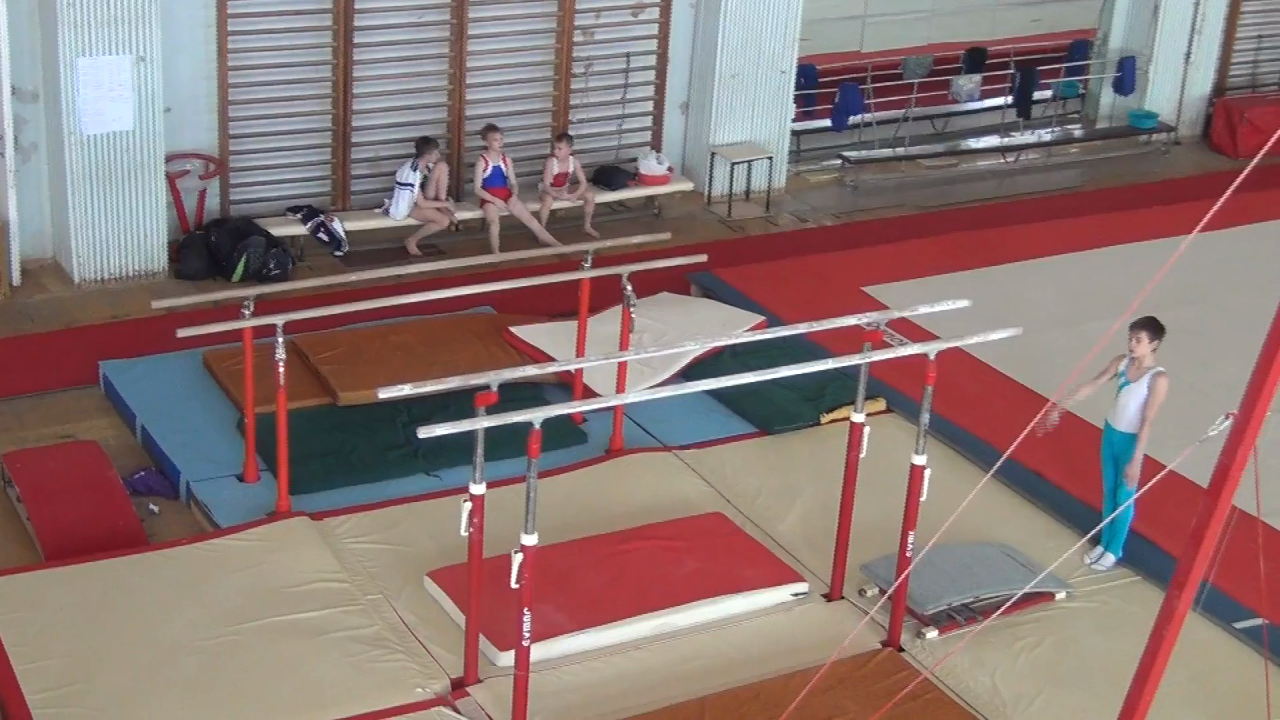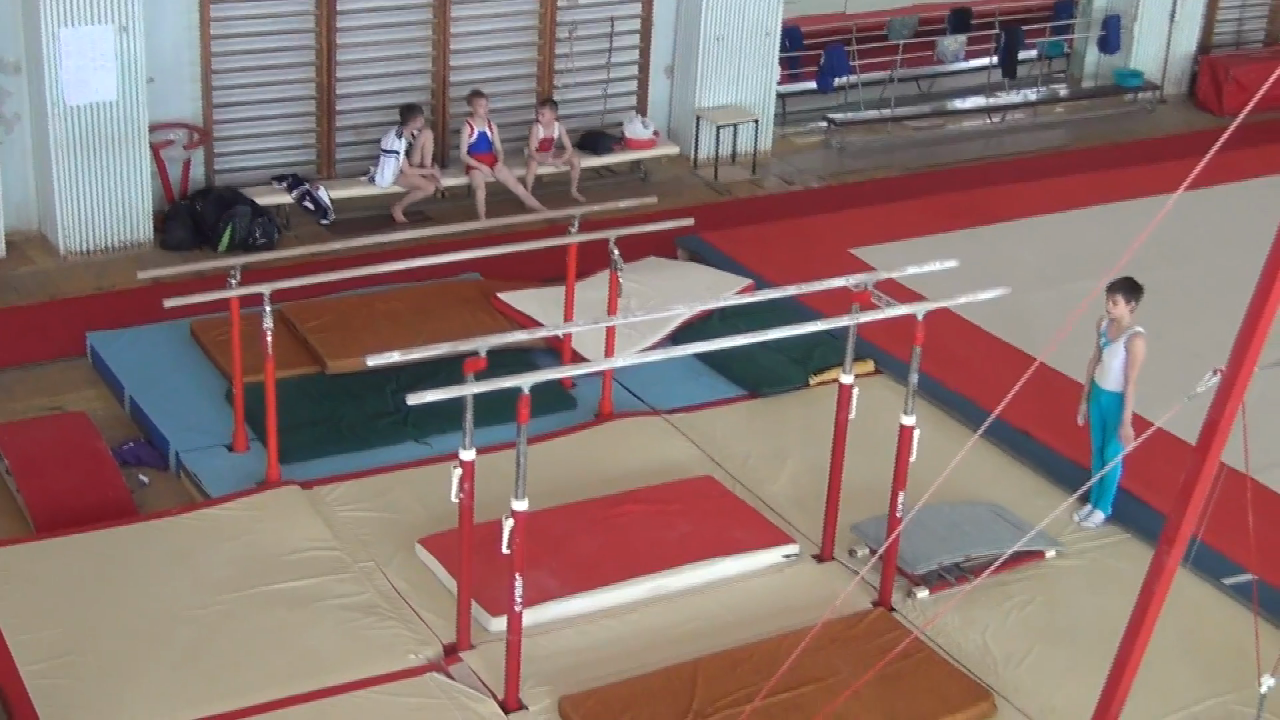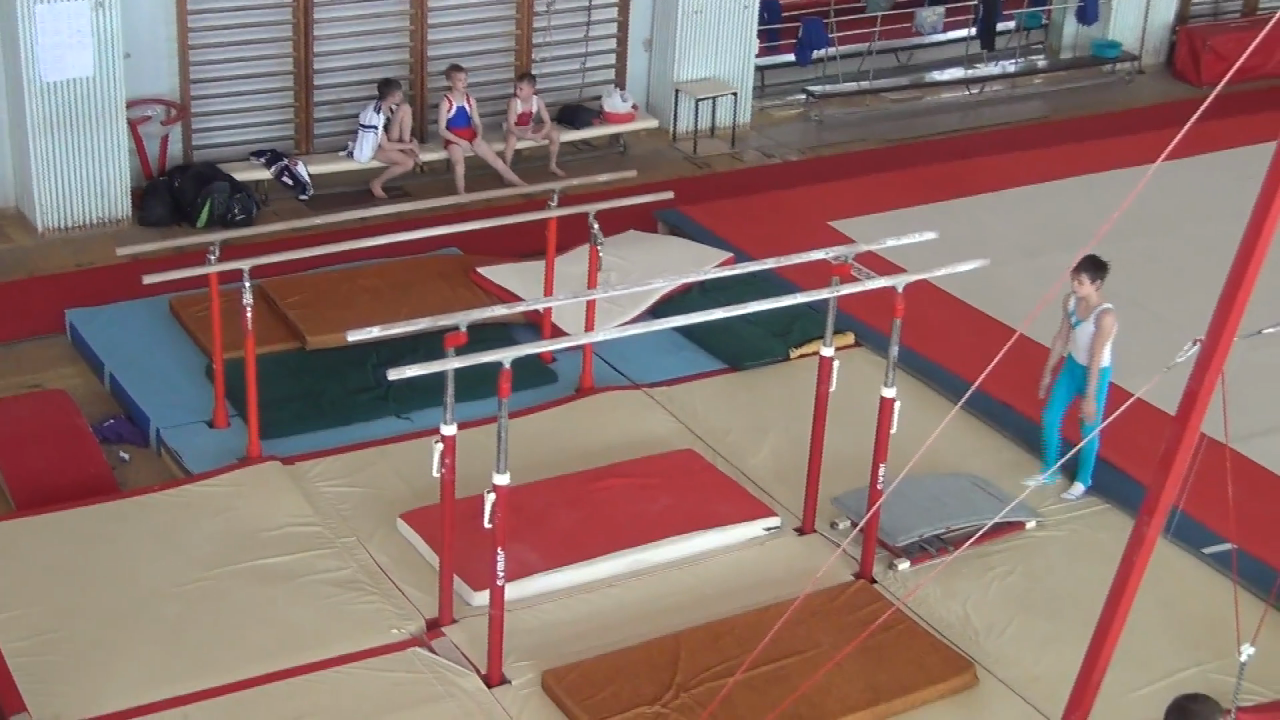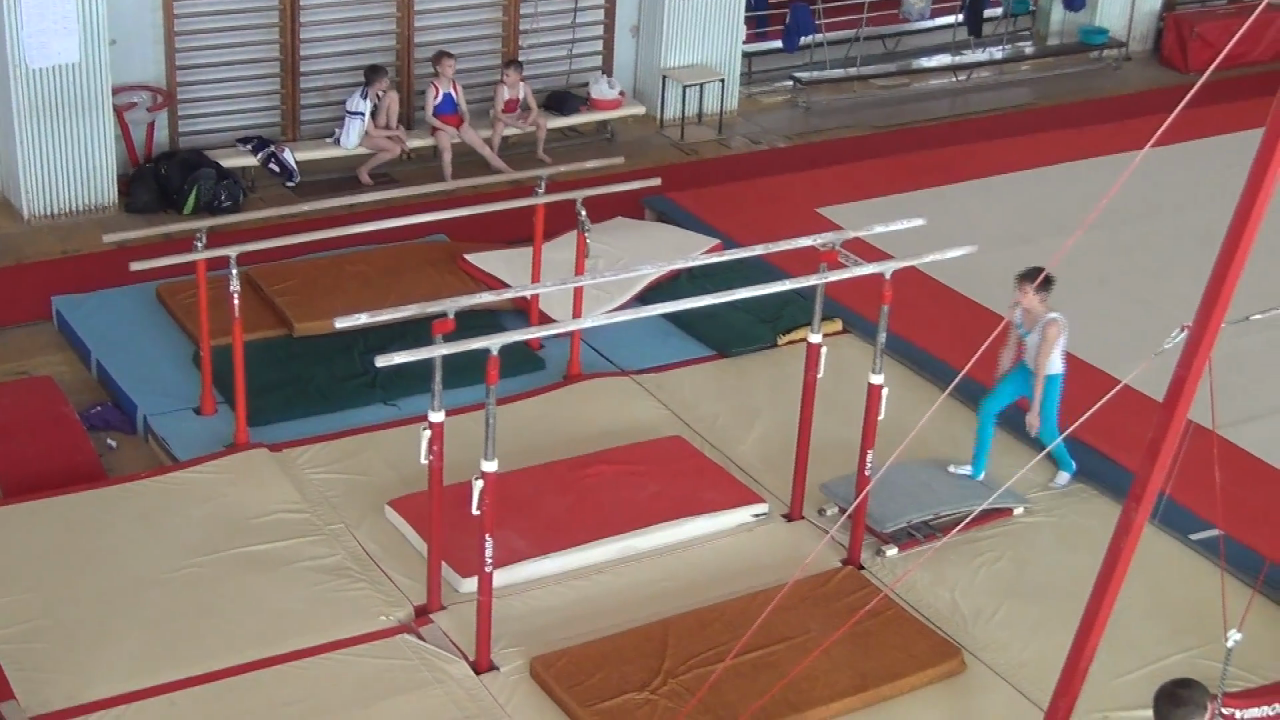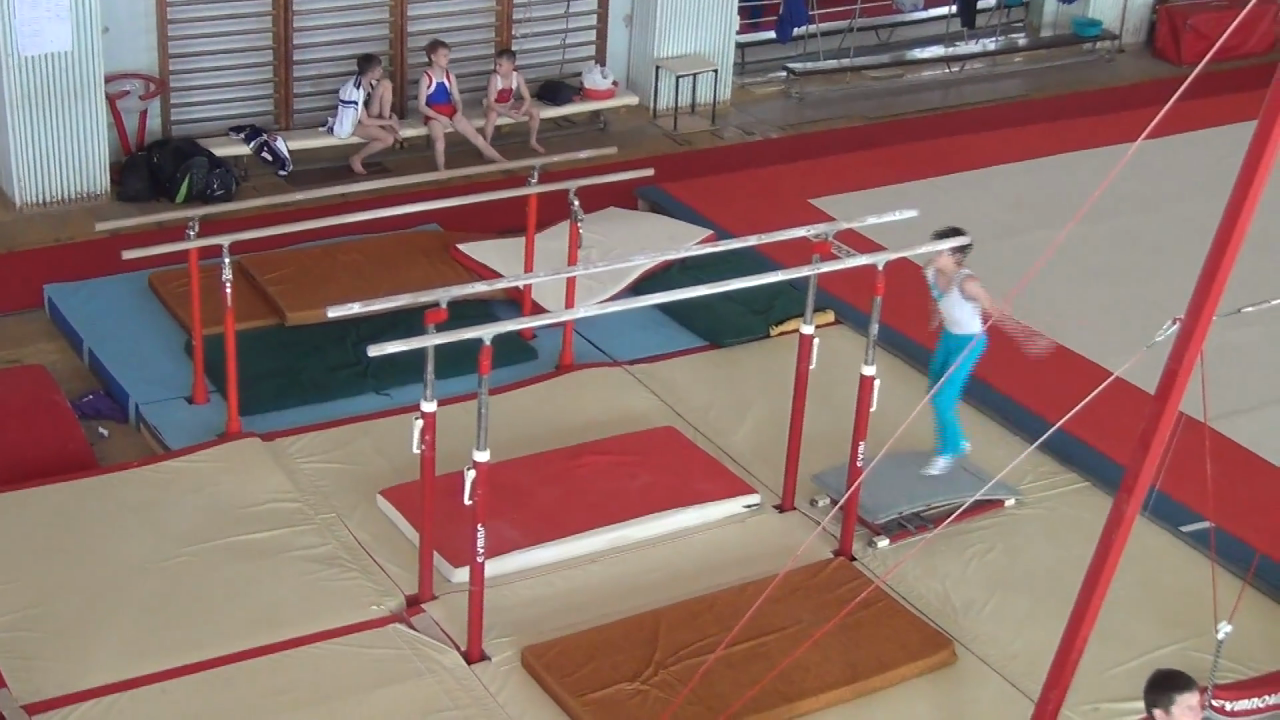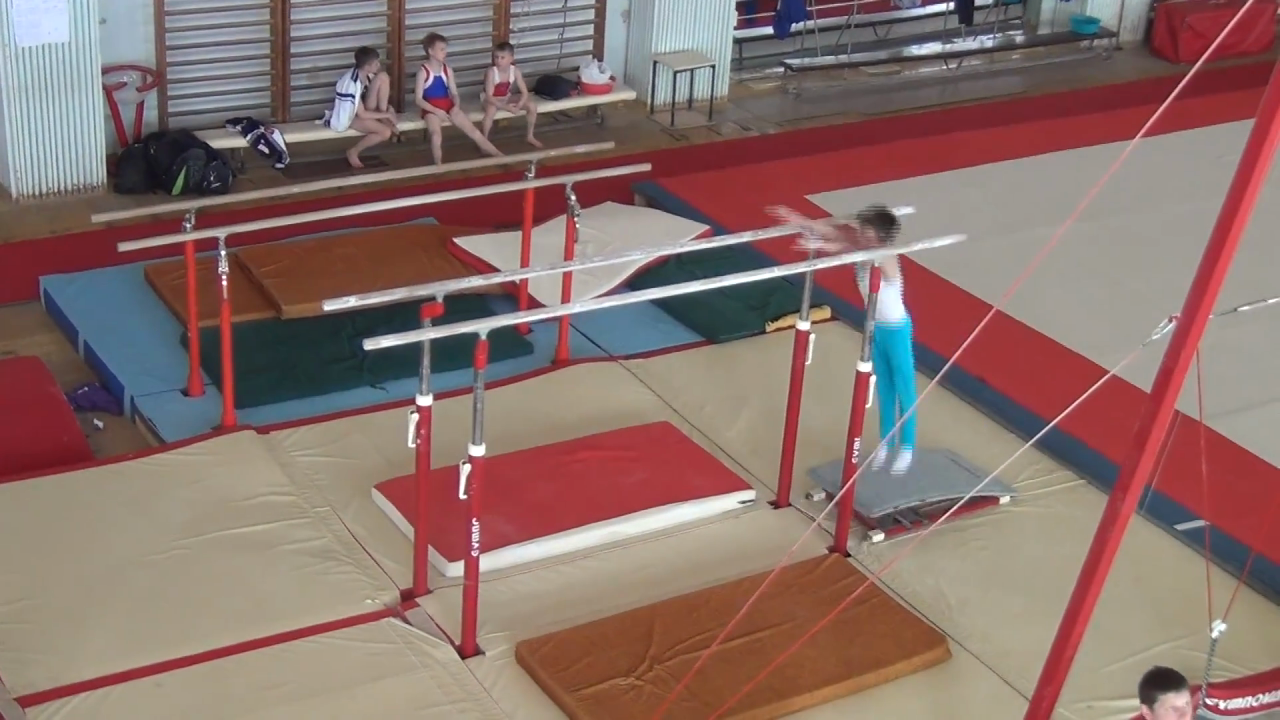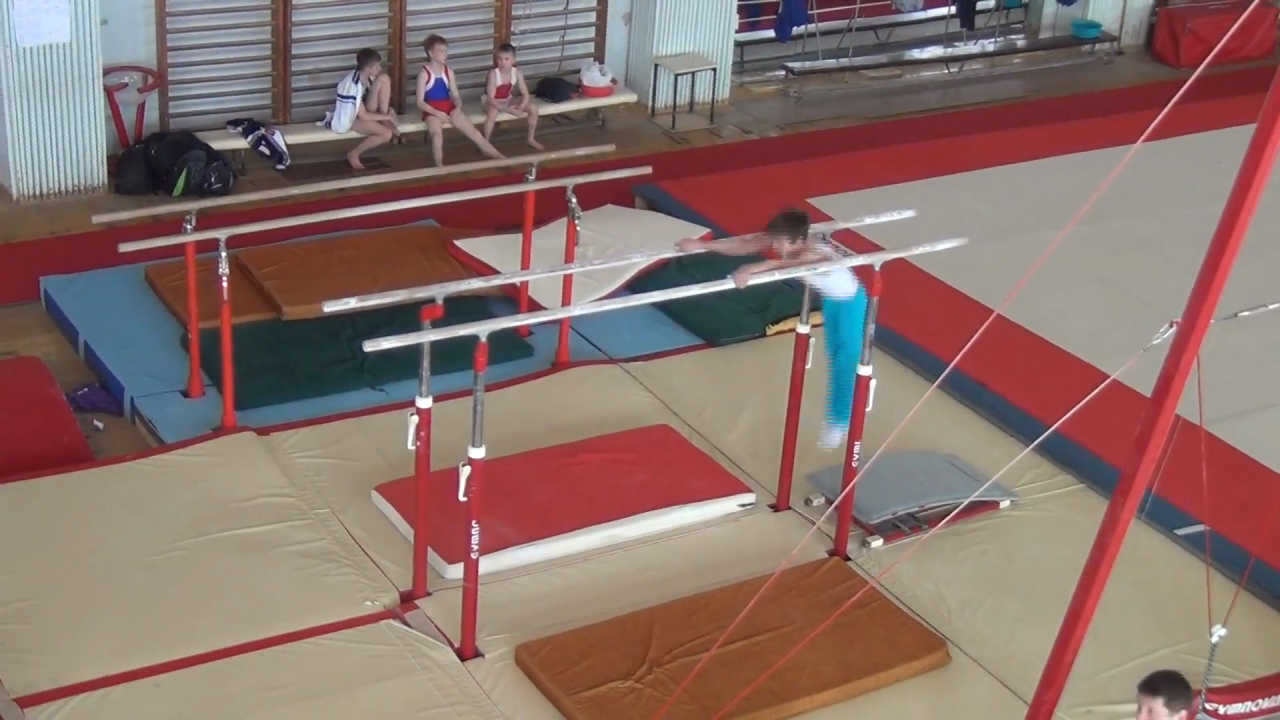
dt=0.4s
person 1, frame 1
left shoulder: (1158, 378)
right shoulder: (1122, 362)
left elbow: (1147, 422)
right elbow: (1092, 385)
left wrist: (1136, 461)
right wrist: (1061, 407)
left hip: (1131, 440)
right hip: (1109, 432)
left knee: (1124, 496)
right knee: (1108, 491)
left ankle: (1114, 550)
right ankle: (1103, 543)
person 1, frame 2
left shoulder: (1135, 339)
right shoulder: (1103, 323)
left elbow: (1131, 382)
left wrist: (1126, 422)
right wrist: (1084, 397)
left hip: (1117, 399)
right hip: (1097, 393)
left knee: (1112, 456)
right knee: (1097, 451)
left ankle: (1103, 508)
right ankle: (1093, 501)
person 1, frame 3
left shoulder: (1105, 316)
right shoulder: (1071, 301)
left elbow: (1096, 359)
left wrist: (1089, 398)
right wrist: (1048, 371)
left hip: (1095, 373)
right hip: (1072, 366)
left knee: (1089, 429)
right knee: (1049, 418)
left ankle: (1083, 480)
right ankle: (1050, 471)
person 1, frame 4
left shoulder: (1051, 325)
right shoulder: (1017, 311)
left elbow: (1041, 370)
right elbow: (1011, 347)
left wrist: (1035, 410)
right wrist: (1000, 378)
left hip: (1048, 378)
right hip: (1024, 370)
left knee: (1045, 432)
right knee: (986, 410)
left ankle: (1066, 466)
right ankle: (977, 467)
person 1, frame 5
left shoulder: (967, 283)
right shoulder: (931, 271)
left elbow: (996, 311)
left wrist: (1024, 338)
left hip: (969, 341)
right hip: (949, 335)
left knee: (943, 400)
right knee: (935, 393)
left ankle: (948, 451)
right ankle: (956, 442)
person 1, frame 6
left shoulder: (886, 260)
right shoulder: (859, 249)
left elbow: (863, 252)
right elbow: (832, 232)
left wrist: (819, 245)
right wrist: (797, 220)
left hip: (895, 330)
right hip: (876, 326)
left knee: (903, 390)
right knee: (884, 389)
left ankle: (906, 447)
right ankle: (888, 443)
person 1, frame 7
left shoulder: (814, 255)
right shoulder: (783, 244)
left elbow: (780, 265)
right elbow: (742, 245)
left wrist: (751, 270)
right wrist: (701, 245)
left hip: (849, 301)
right hip: (830, 300)
left knee: (846, 362)
right knee: (836, 360)
left ankle: (840, 420)
right ankle: (835, 419)
